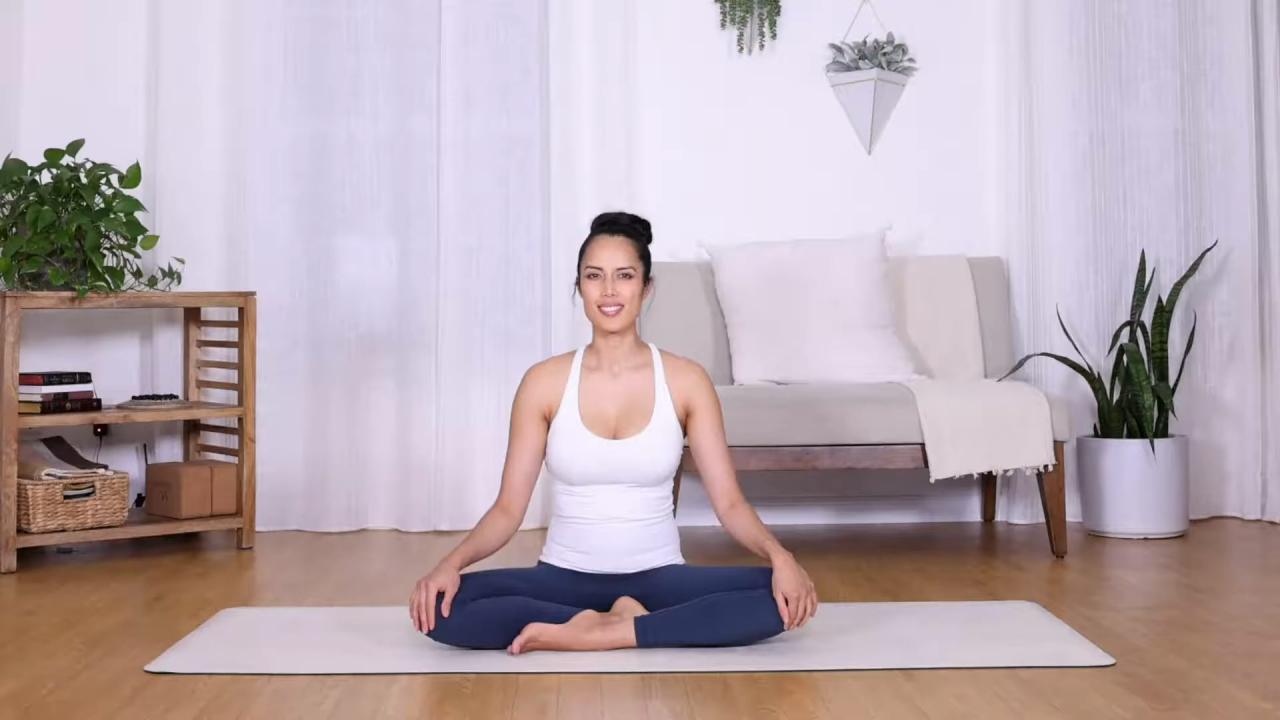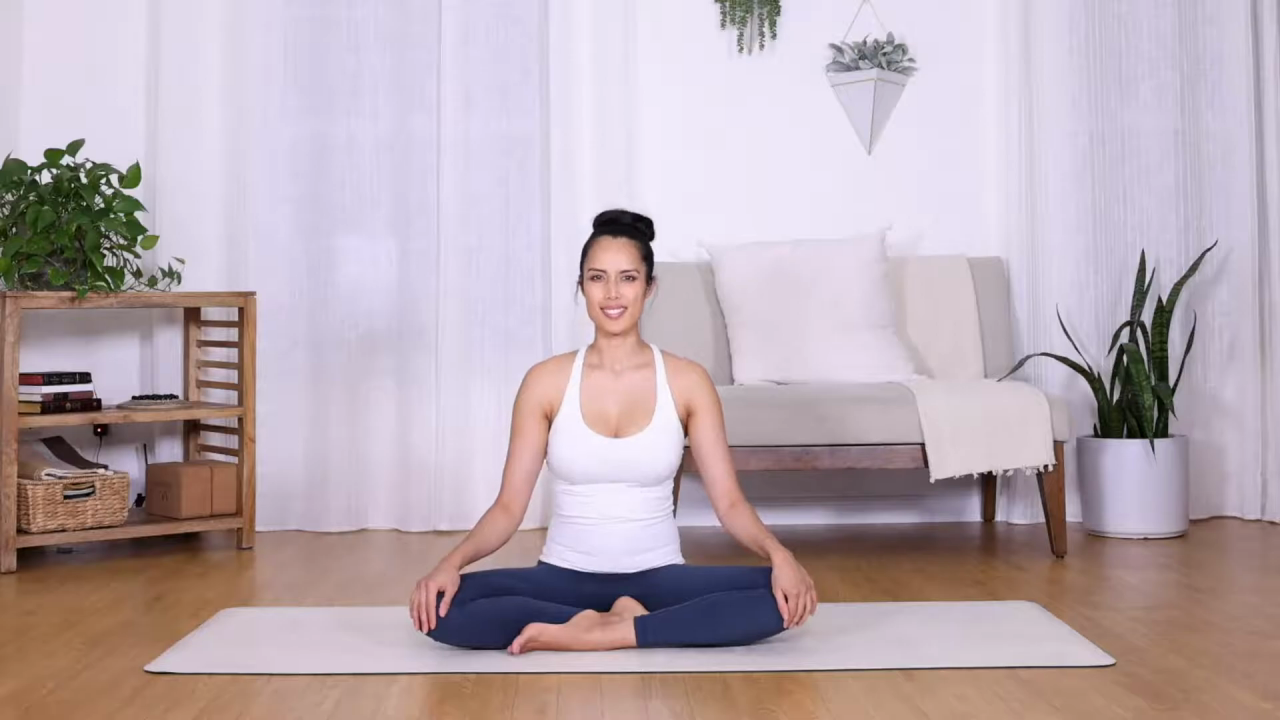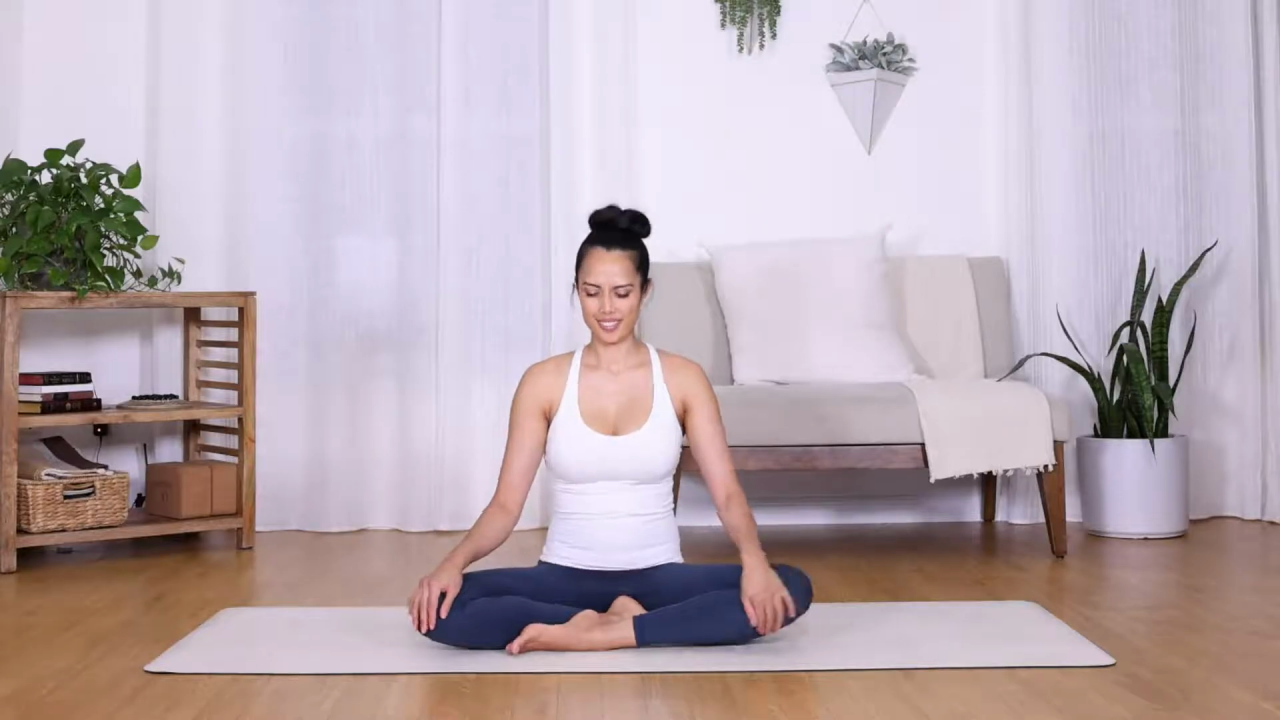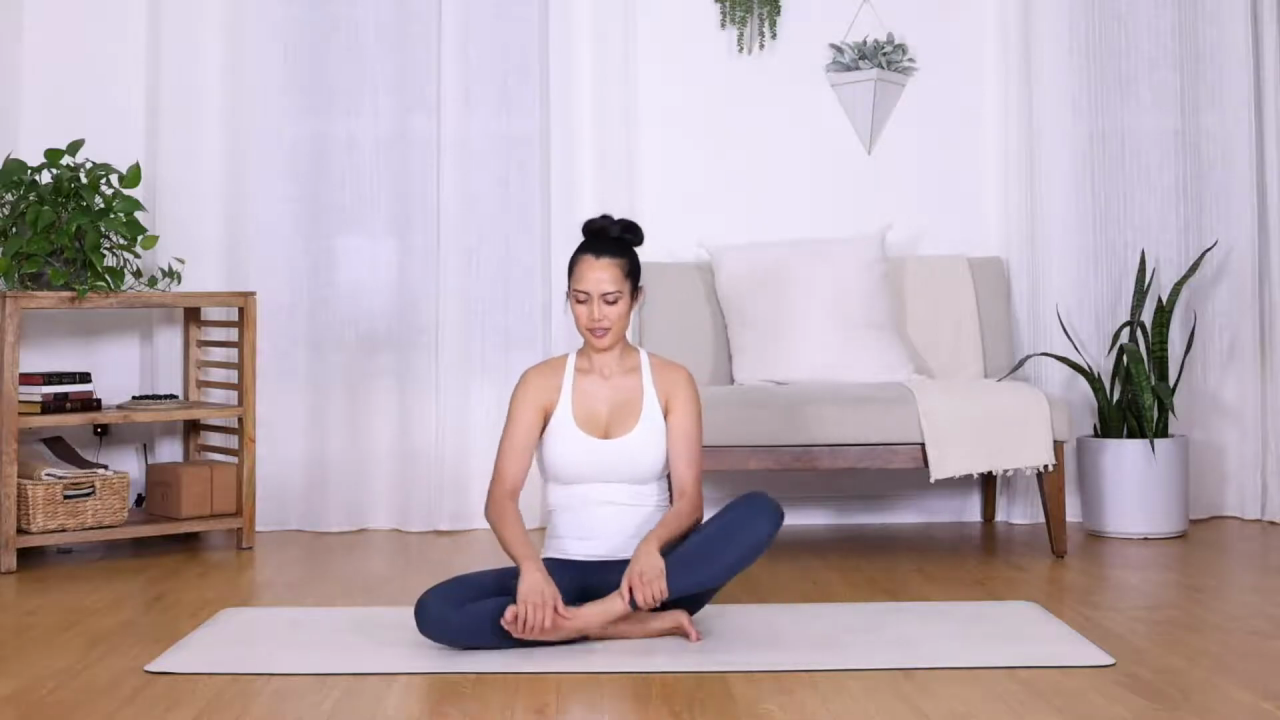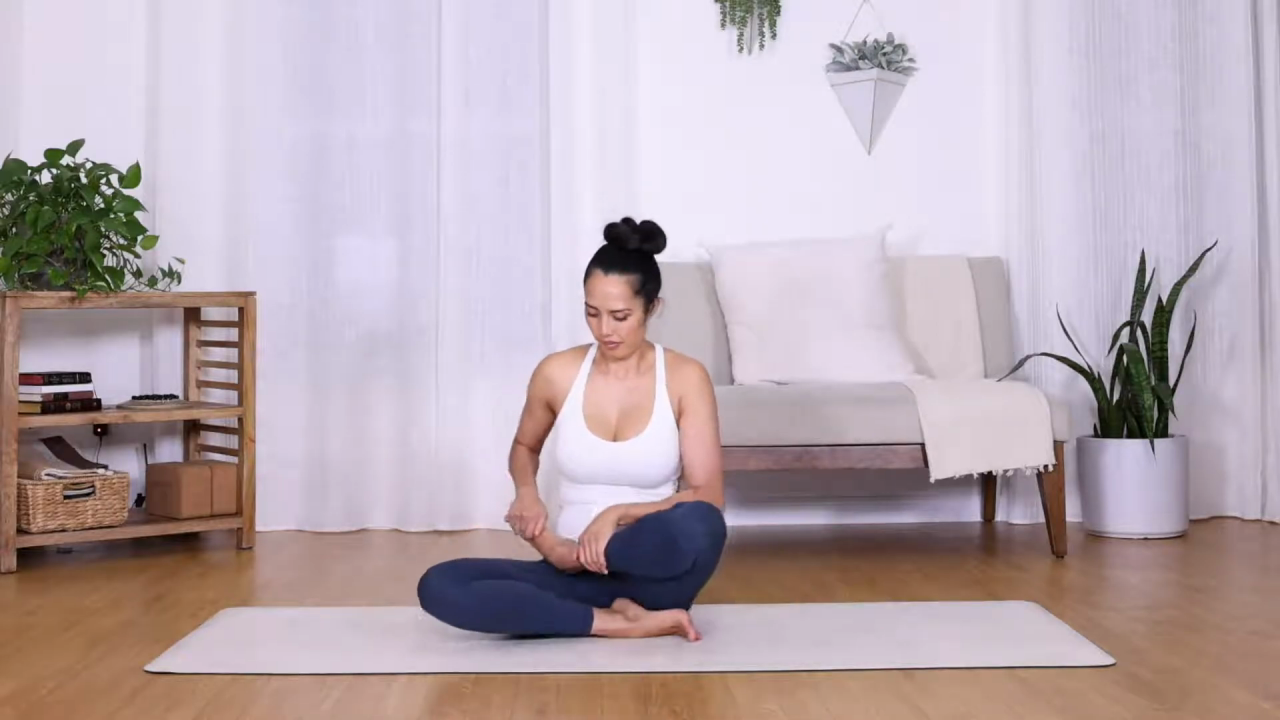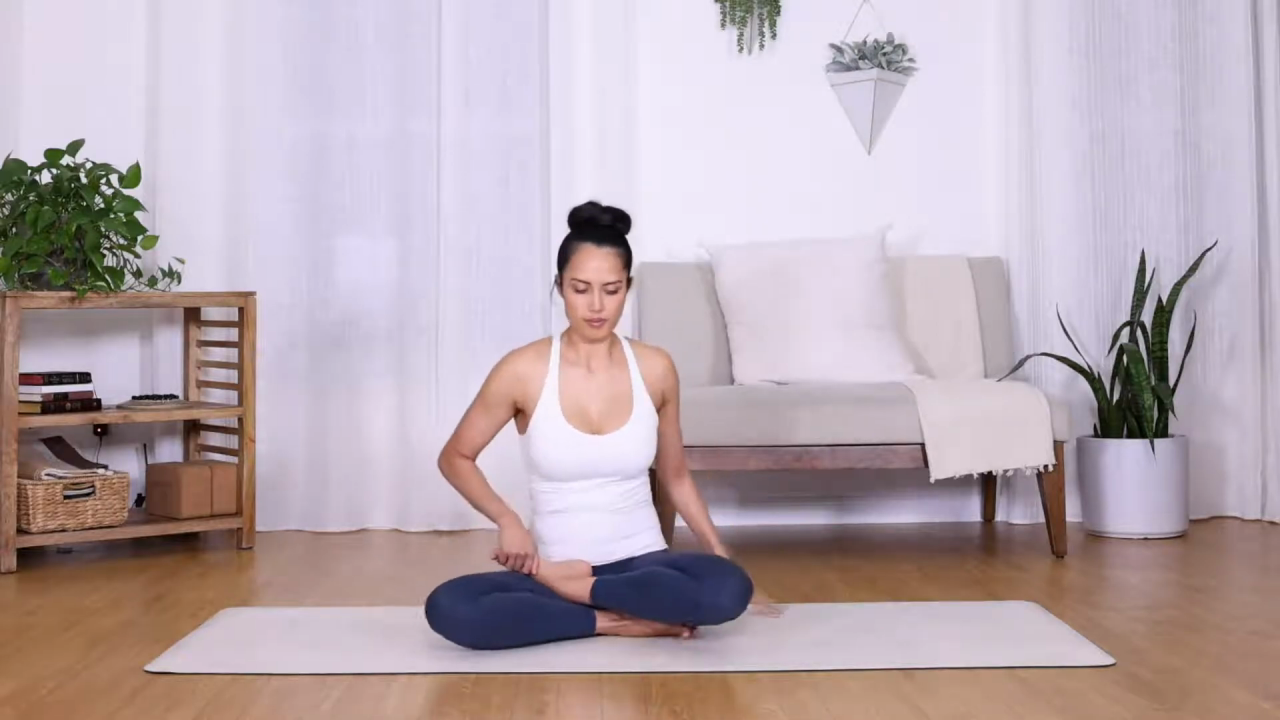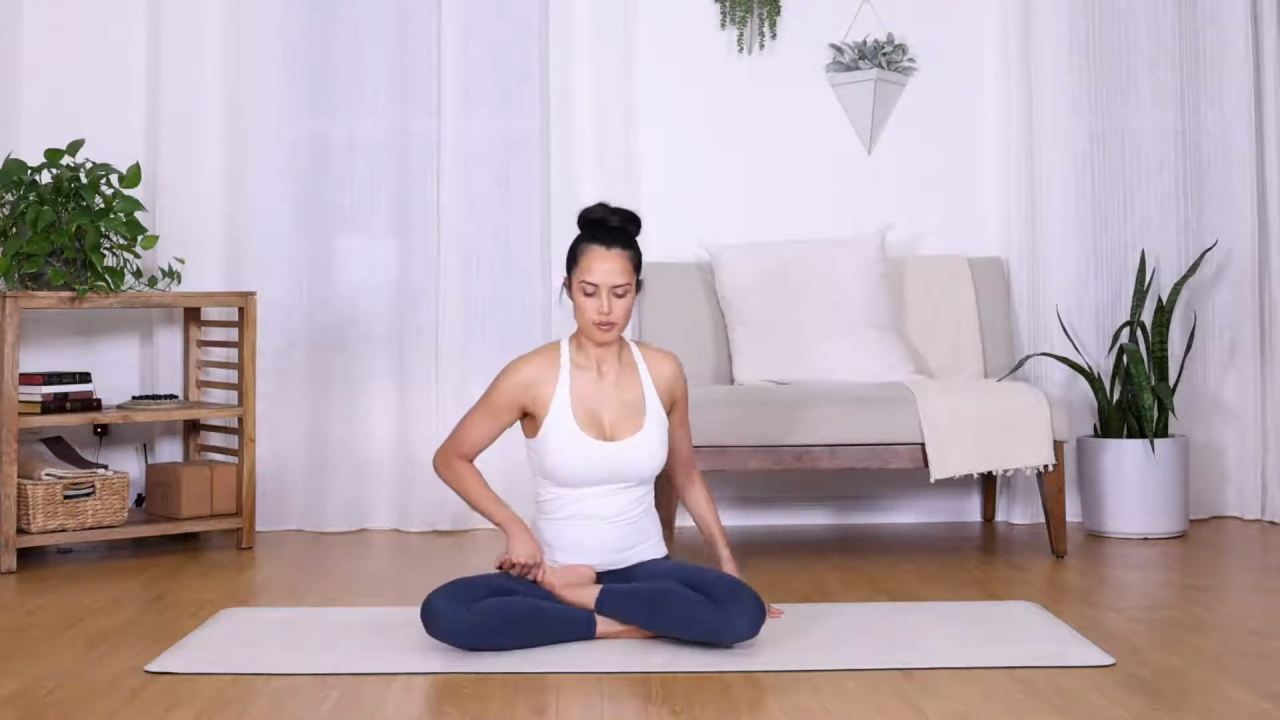
dt=0.7s
person 1, frame 1
left shoulder: (686, 380)
right shoulder: (544, 382)
left elbow: (728, 501)
right elbow: (508, 508)
left wrist: (780, 556)
right wrist: (451, 563)
left hip: (658, 577)
right hip: (565, 577)
left knee: (783, 597)
right knee: (441, 608)
left ankle: (591, 631)
right ankle: (627, 621)
person 1, frame 2
left shoulder: (687, 381)
right shoulder: (546, 381)
left elbow: (729, 501)
right elbow: (509, 506)
left wrist: (779, 555)
right wrist: (451, 563)
left hip: (657, 577)
right hip: (566, 576)
left knee: (783, 596)
right knee: (439, 608)
left ankle: (601, 632)
right ankle: (623, 622)
person 1, frame 3
left shoulder: (684, 379)
right shoulder: (544, 381)
left elbow: (728, 492)
right elbow: (506, 503)
left wrist: (755, 558)
right wrist: (454, 562)
left hip: (656, 576)
right hip: (566, 576)
left knee: (787, 588)
right knee: (438, 610)
left ankle: (607, 632)
right ankle: (646, 624)
person 1, frame 4
left shoulder: (672, 381)
right shoulder: (541, 383)
left elbow: (690, 501)
right elbow: (501, 496)
left wrist: (652, 547)
right wrist: (531, 567)
left hip: (648, 575)
right hip: (565, 573)
left knee: (761, 512)
right knee: (435, 612)
left ankle: (596, 615)
right ankle: (632, 622)
person 1, frame 5
left shoulder: (686, 379)
right shoulder: (557, 373)
left elbow: (707, 498)
right elbow: (524, 447)
left wrist: (619, 514)
right wrist: (527, 492)
left hip: (650, 578)
right hip: (572, 574)
left knee: (697, 526)
right knee: (439, 588)
right ankle: (619, 622)
person 1, frame 6
left shoulder: (654, 368)
right shoulder: (523, 370)
right elbow: (455, 458)
left wrist: (724, 559)
right wrist: (508, 520)
left hip: (642, 563)
right hip: (556, 567)
left knee: (728, 590)
right knee: (447, 609)
left ankle: (572, 590)
right ankle: (618, 620)
person 1, frame 7
left shoulder: (663, 371)
right shoulder: (533, 375)
left elbow: (685, 475)
right elbow: (450, 459)
left wrist: (727, 561)
right wrist: (515, 528)
left hip: (642, 567)
right hip: (555, 570)
left knee: (744, 615)
right knee: (442, 612)
left ankle: (575, 595)
right ankle: (618, 623)
